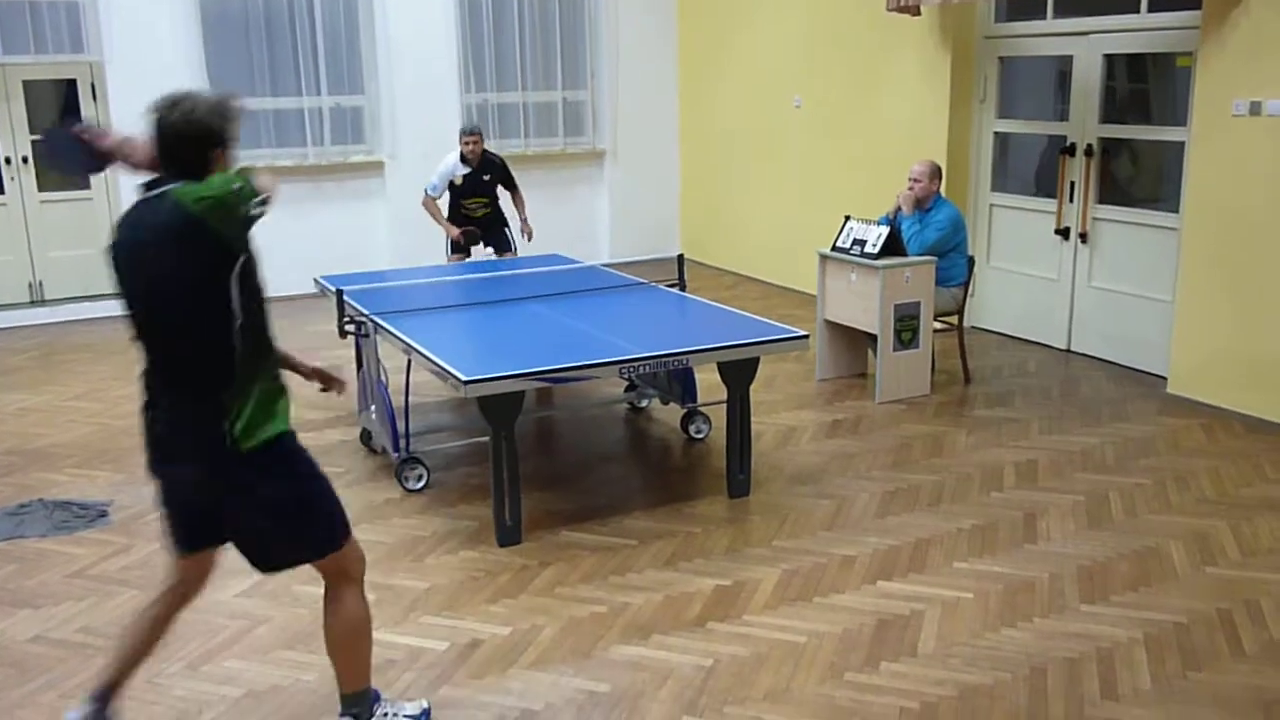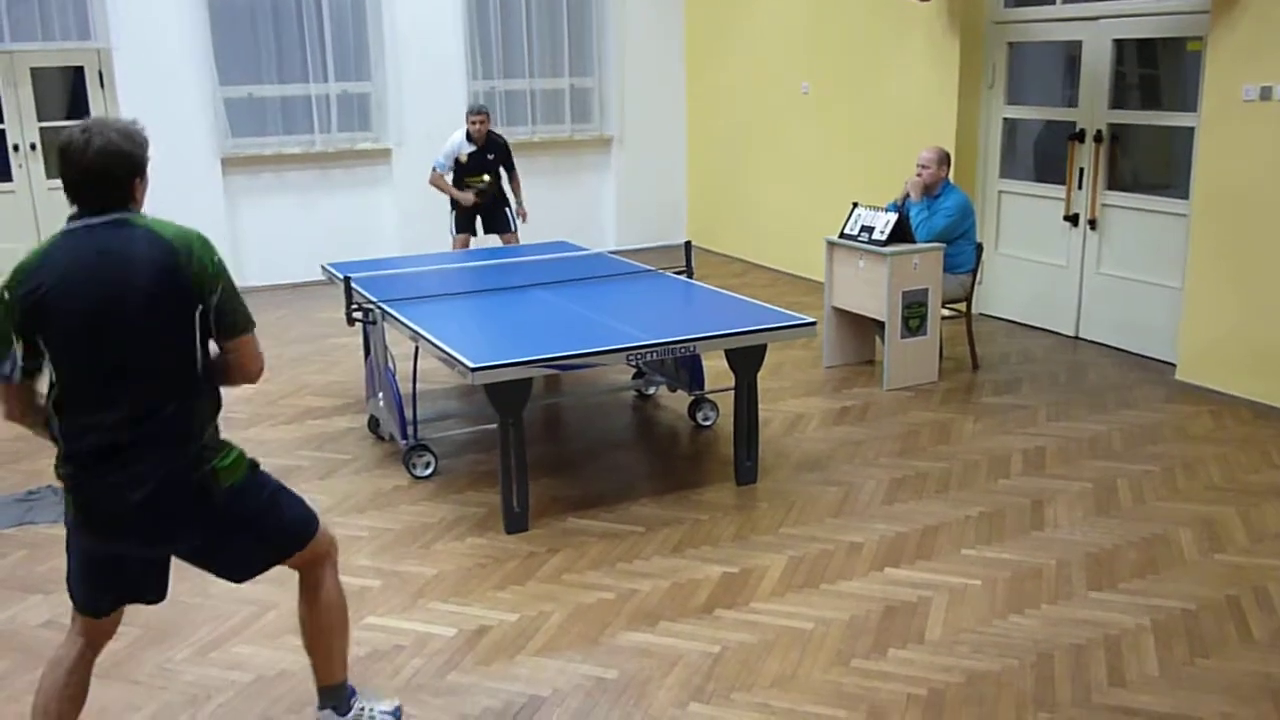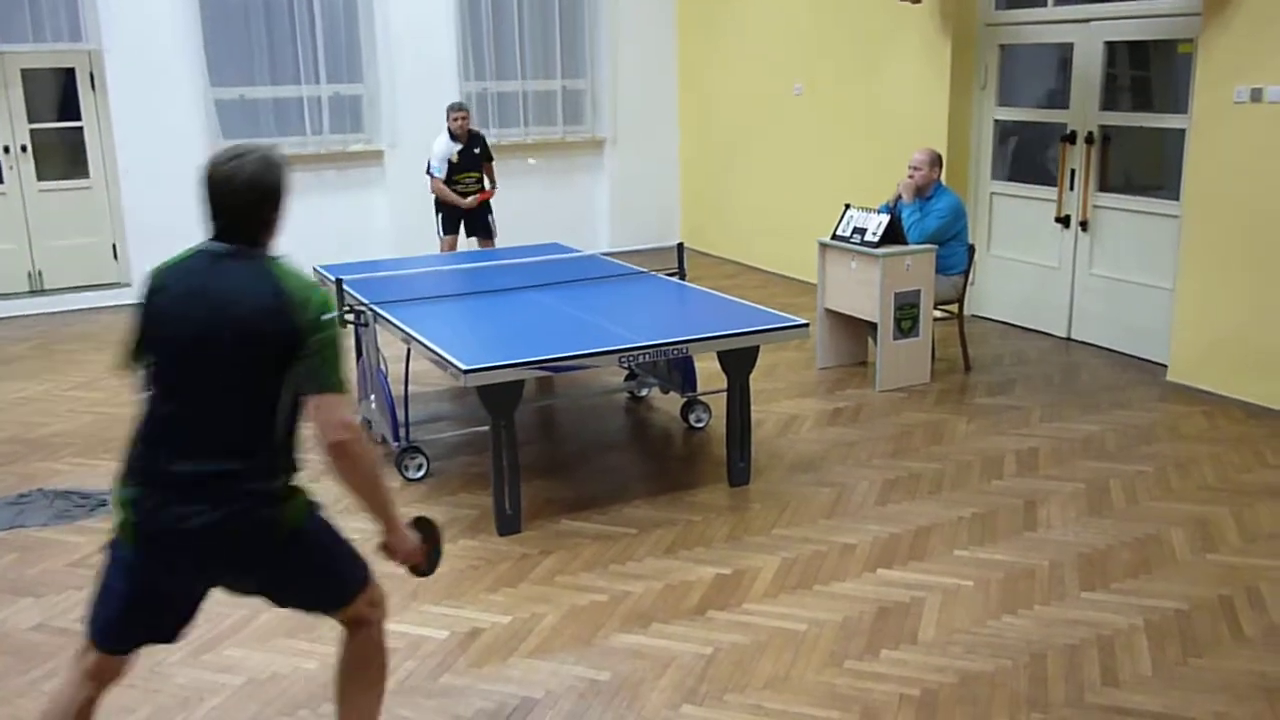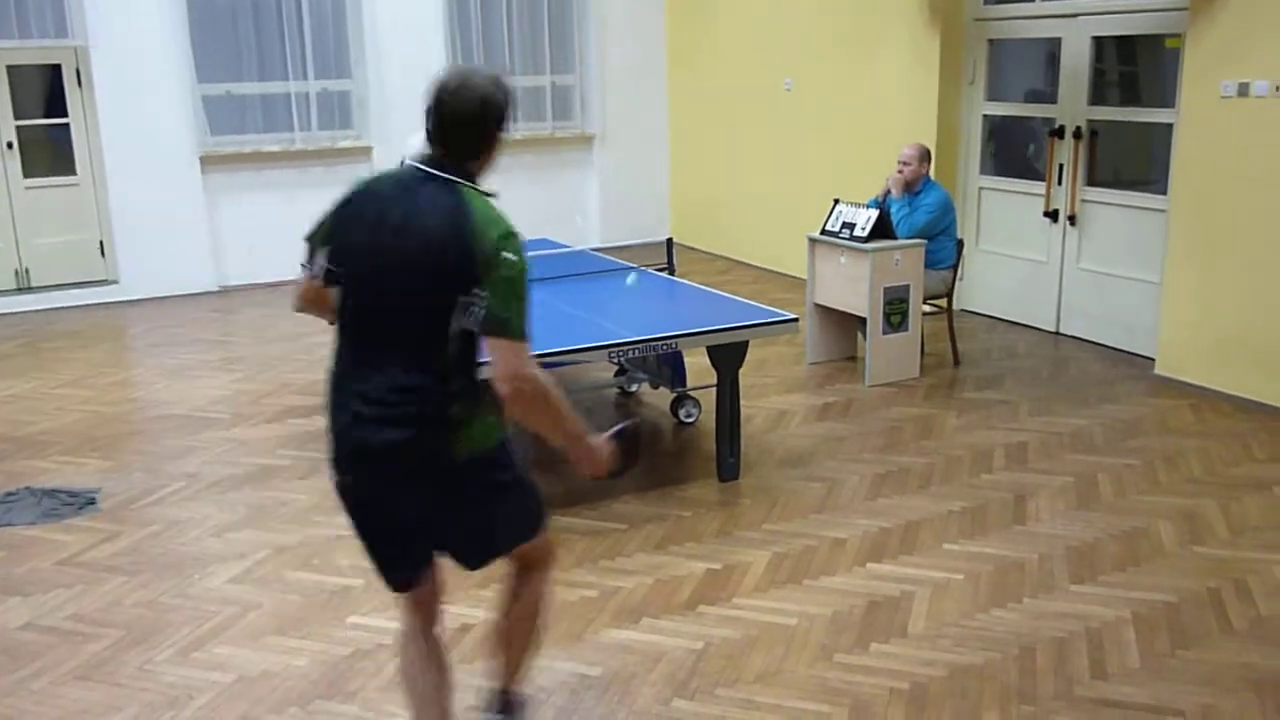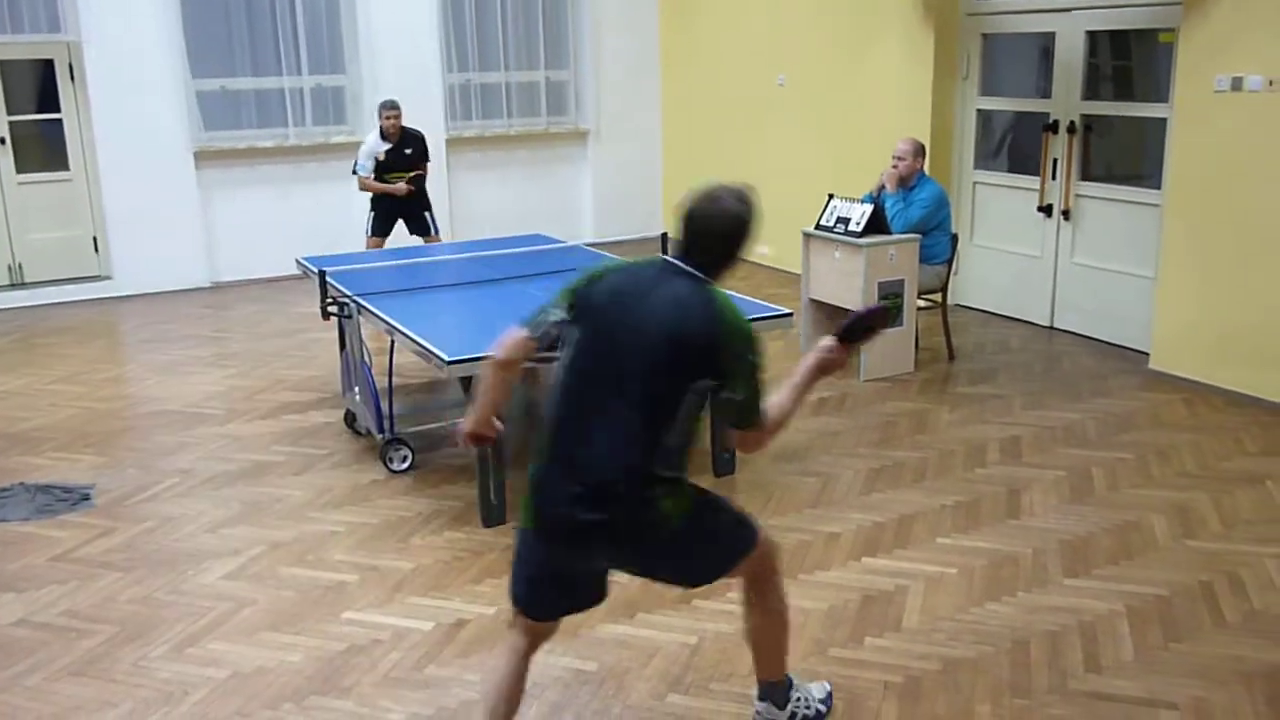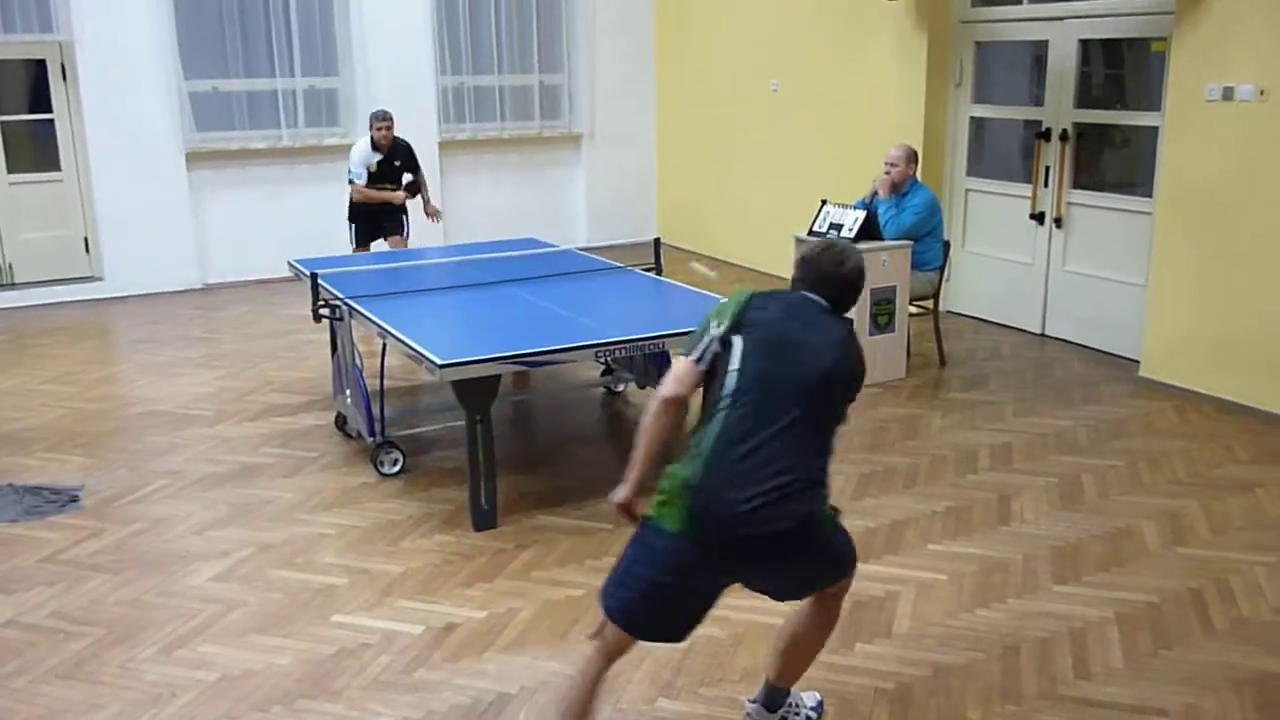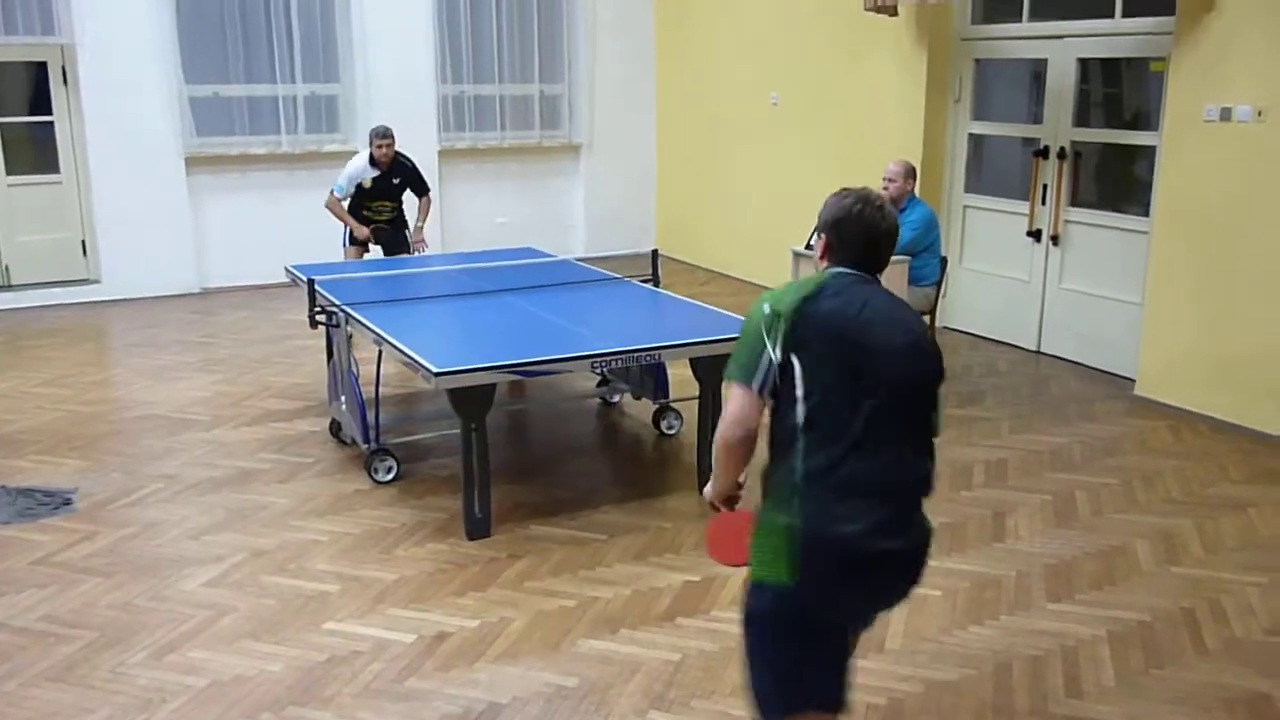
dt=0.3s
person 1, frame 1
left shoulder: (127, 230)
right shoulder: (211, 202)
right elbow: (261, 187)
left wrist: (293, 362)
right wrist: (136, 150)
left hip: (172, 442)
right hip: (245, 440)
left knee: (189, 576)
right knee: (345, 568)
person 1, frame 2
right shoulder: (185, 249)
right elbow: (247, 365)
left hip: (95, 492)
right hip: (195, 476)
left knee: (88, 632)
right knee: (319, 554)
person 1, frame 3
left shoulder: (166, 282)
right shoulder: (304, 301)
right elbow: (337, 437)
right wrist: (392, 527)
left hip: (153, 515)
right hip: (258, 519)
left knee: (95, 668)
right knee: (366, 612)
person 1, frame 4
left shoulder: (360, 200)
right shoulder: (490, 233)
left elbow: (314, 299)
right elbow: (515, 382)
right wrist: (585, 447)
left hip: (357, 444)
right hip: (445, 443)
left knee: (419, 613)
right knee: (534, 556)
person 1, frame 5
left shoulder: (603, 281)
right shoulder: (729, 328)
left elbow: (506, 356)
right elbow: (755, 437)
left wrist: (479, 416)
right wrist: (813, 367)
left hip: (552, 504)
right hip: (646, 510)
left knee: (526, 633)
right knee: (761, 562)
person 1, frame 6
left shoulder: (746, 306)
right shoulder: (850, 355)
left elbow: (671, 395)
left wrist: (633, 482)
left hip: (700, 510)
right hip: (793, 527)
left knee: (606, 644)
right knee: (836, 578)
person 1, frame 7
left shoulder: (787, 305)
right shoulder: (917, 332)
left elbow: (736, 429)
left wrist: (723, 486)
left hip: (804, 543)
right hip: (899, 547)
right knee: (840, 613)
